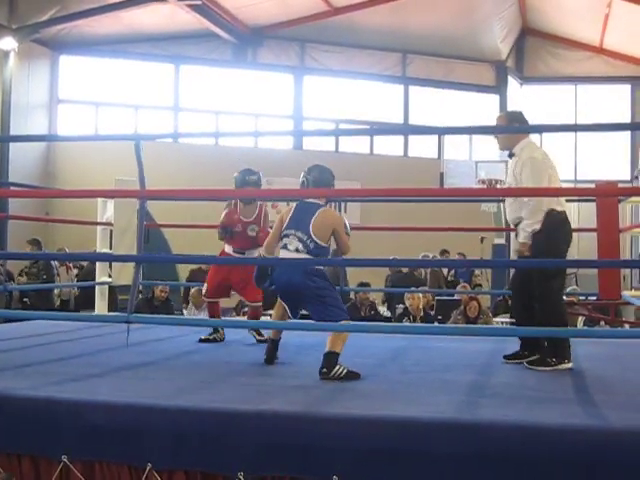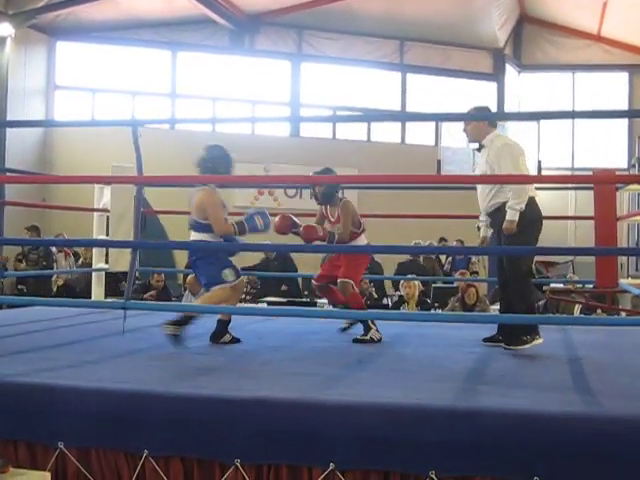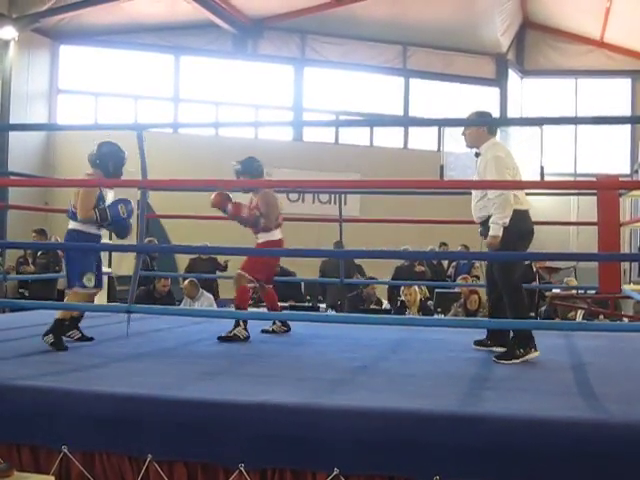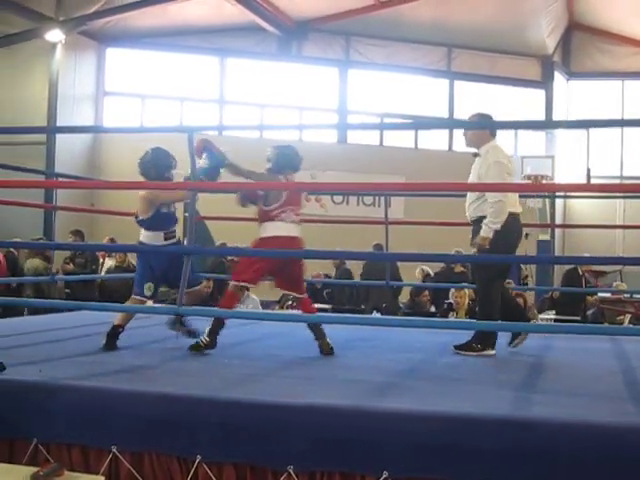
dt=1s
person 1, frame 1
left shoulder: (530, 157)
right shoulder: (518, 158)
left elbow: (536, 201)
left wrist: (524, 237)
right wrist: (523, 236)
left hip: (547, 230)
right hip: (535, 233)
left knee: (547, 292)
right knee: (522, 289)
left ankle: (559, 354)
right ankle: (532, 346)
person 1, frame 2
left shoulder: (502, 146)
right shoulder: (486, 152)
left elbow: (518, 182)
left wrist: (512, 216)
right wrist: (485, 229)
left hip: (519, 216)
right hip: (503, 218)
left knee: (517, 272)
right knee: (506, 276)
left ankle: (529, 331)
right ankle: (508, 332)
person 1, frame 3
left shoulder: (494, 155)
right shoulder: (489, 155)
left elbow: (503, 196)
left wrist: (495, 231)
left hip: (509, 226)
right hip: (507, 227)
left knee: (509, 284)
right knee: (496, 284)
left ankle: (525, 344)
right ankle: (497, 337)
person 1, frame 4
left shoulder: (494, 159)
right shoulder: (484, 158)
left elbow: (500, 200)
left wrist: (485, 232)
right wrist: (480, 229)
left hip: (498, 229)
right hip: (492, 229)
left knee: (487, 284)
right knee: (490, 283)
left ankle: (484, 342)
right ankle: (519, 322)
person 2, frame 1
left shoulder: (289, 211)
right shoulder: (332, 216)
left elbow: (269, 246)
right elbow: (345, 250)
left wrist: (264, 266)
right wrist: (344, 231)
left hip: (283, 272)
right hip: (310, 275)
left knee: (284, 302)
right knee: (340, 320)
left ankle: (271, 351)
right ankle: (329, 365)
person 2, frame 2
left shoulder: (205, 191)
right shoulder: (210, 195)
right elbow: (221, 229)
right wrist: (247, 225)
left hip: (211, 248)
right hip: (205, 250)
left knee: (238, 284)
right knee: (222, 291)
left ankle: (221, 332)
right ankle: (178, 322)
person 2, frame 3
left shoulder: (100, 184)
right shoulder: (91, 183)
right elbow: (84, 215)
left wrist: (114, 224)
right wrist: (110, 213)
left hip: (90, 241)
right hip: (79, 241)
left knee: (93, 289)
right knee: (82, 289)
left ankle: (71, 326)
right ankle: (53, 332)
person 2, frame 4
left shoulder: (163, 188)
right shoulder: (149, 193)
right elbow: (183, 196)
right wrist: (205, 177)
left hip: (172, 249)
right hip: (151, 252)
left knee: (199, 289)
right knee: (140, 297)
left ankle: (178, 319)
right ankle: (112, 335)
person 3, frame 1
left shoulder: (263, 210)
right shoulder: (230, 208)
left elbow: (265, 238)
right elbow: (221, 237)
left wrist: (265, 240)
right wrist: (224, 228)
right hip: (229, 258)
left knee: (256, 302)
right knee: (210, 296)
left ankle: (253, 327)
right ankle: (218, 331)
person 3, frame 2
left shoulder: (345, 206)
right shoulder: (324, 208)
left elbow: (345, 237)
right elbow: (313, 233)
left wrist: (323, 234)
right wrist: (294, 226)
left hip: (359, 251)
right hip: (341, 251)
left knee: (344, 286)
right knee: (320, 284)
left ankle: (371, 328)
person 3, frame 3
left shoulder: (266, 195)
right shoulder: (254, 197)
left elbow: (269, 225)
right elbow: (247, 221)
left wrist: (247, 216)
right wrist: (229, 208)
left hip: (271, 244)
right hip: (264, 244)
left knee: (241, 280)
right knee: (263, 285)
left ankle: (241, 329)
right ankle: (281, 323)
person 3, frame 4
left shoulder: (273, 180)
right shoulder: (297, 189)
left elbow: (240, 171)
left wrist: (211, 150)
right wrist: (256, 197)
left hip: (271, 243)
right hip: (294, 244)
left knee: (236, 287)
right knee: (300, 295)
left ankle: (211, 337)
right ankle: (323, 341)
